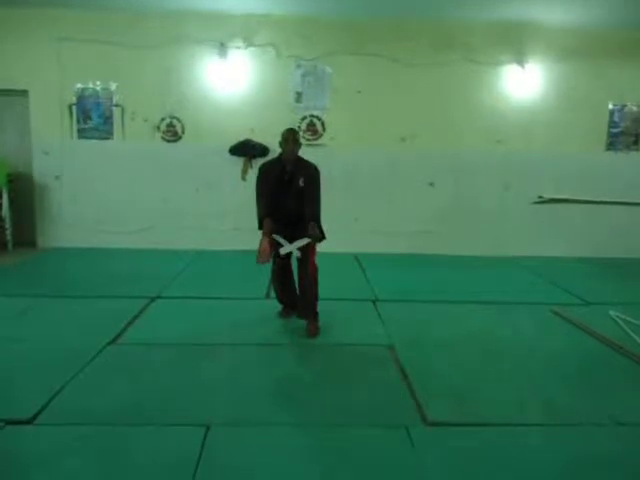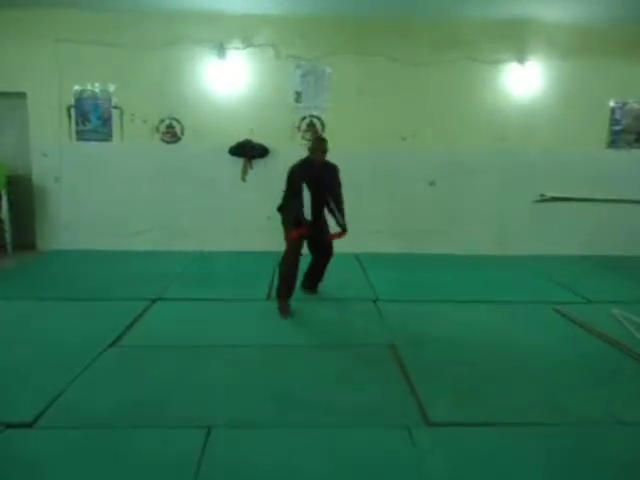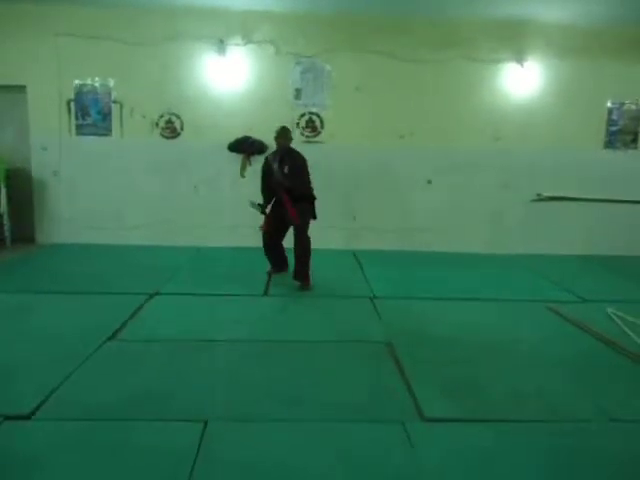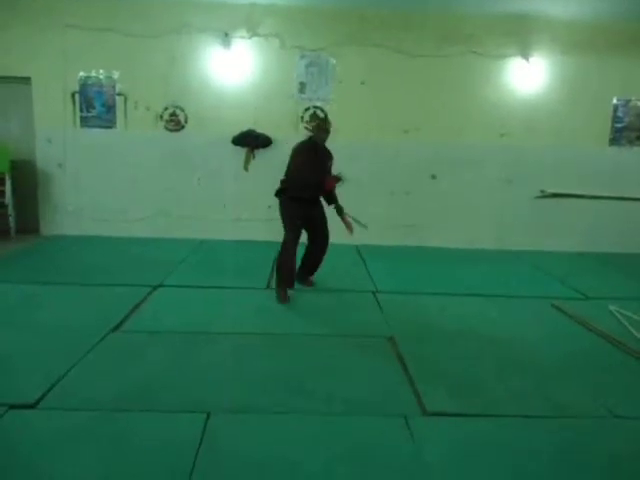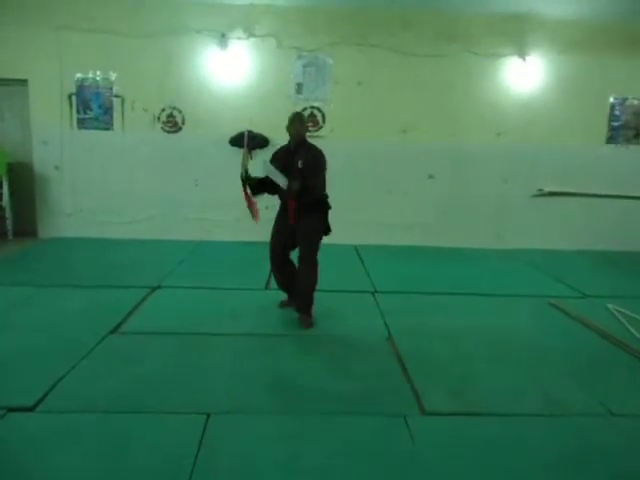
dt=1s
person 1, frame 1
left shoulder: (310, 170)
right shoulder: (267, 169)
left elbow: (313, 200)
right elbow: (263, 199)
left wrist: (313, 224)
right wrist: (266, 224)
left hip: (304, 226)
right hip: (278, 226)
left knee: (307, 271)
right knee: (280, 269)
left ankle: (311, 317)
right ankle: (290, 305)
person 1, frame 2
left shoulder: (331, 170)
right shoulder: (297, 170)
left elbow: (335, 197)
right elbow: (291, 198)
left wrist: (340, 220)
right wrist: (301, 217)
left hip: (316, 216)
right hip: (295, 217)
left knee: (325, 250)
right knee: (292, 253)
left ankle: (310, 284)
right ankle: (283, 298)
person 1, frame 3
left shoulder: (297, 159)
right shoulder: (270, 159)
left elbow: (302, 184)
right elbow: (267, 184)
left wrist: (285, 183)
right wrist: (266, 203)
left hip: (300, 204)
right hip: (280, 204)
left knee: (301, 238)
right knee: (269, 236)
left ankle: (303, 277)
right ankle: (280, 265)
person 1, frame 4
left shoulder: (325, 154)
right shoulder: (302, 150)
left elbow: (325, 181)
right elbow: (299, 176)
left wrist: (334, 203)
right wrist: (327, 181)
left hip: (312, 202)
right hip: (292, 200)
left knee: (321, 239)
right knee: (291, 240)
left ankle: (303, 274)
right ankle: (283, 286)
person 1, frame 5
left shoulder: (314, 154)
right shoulder: (279, 155)
left elbow: (318, 185)
right elbow: (272, 184)
left wrist: (300, 186)
right wrist: (252, 182)
left hip: (312, 213)
right hip: (287, 212)
left knee: (307, 259)
right knee: (277, 254)
left ankle: (304, 309)
right ankle: (293, 294)
